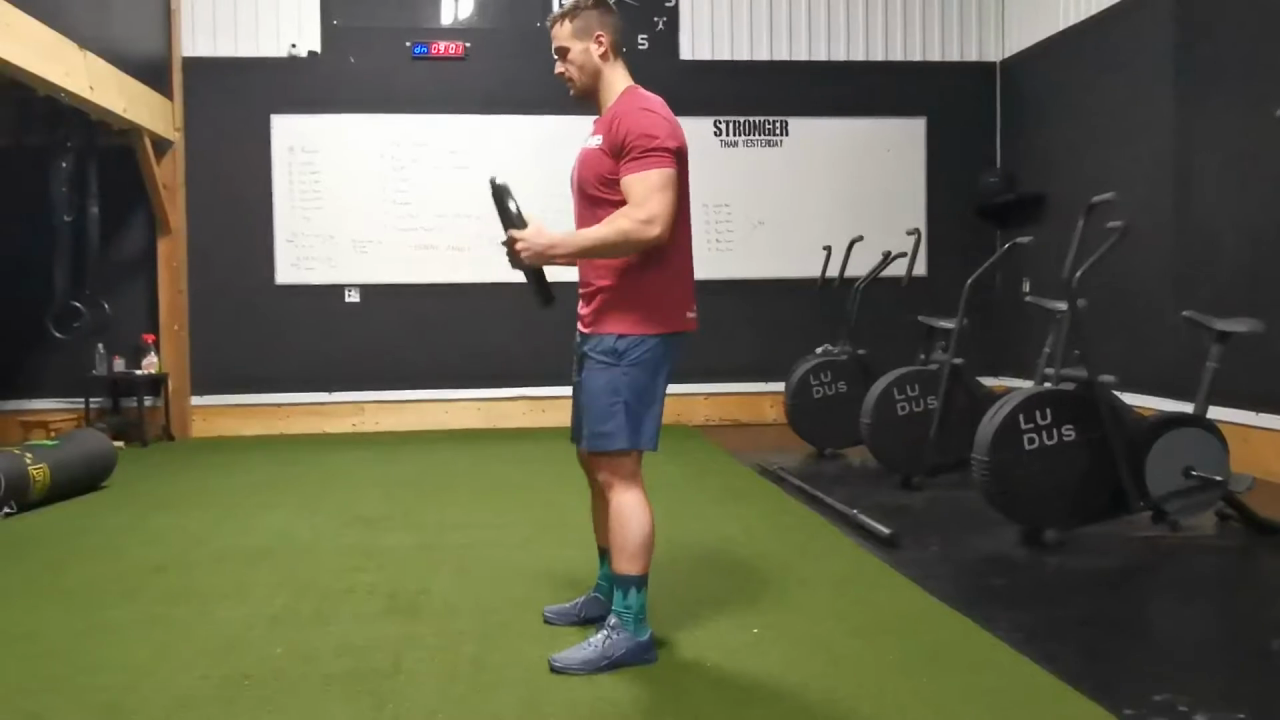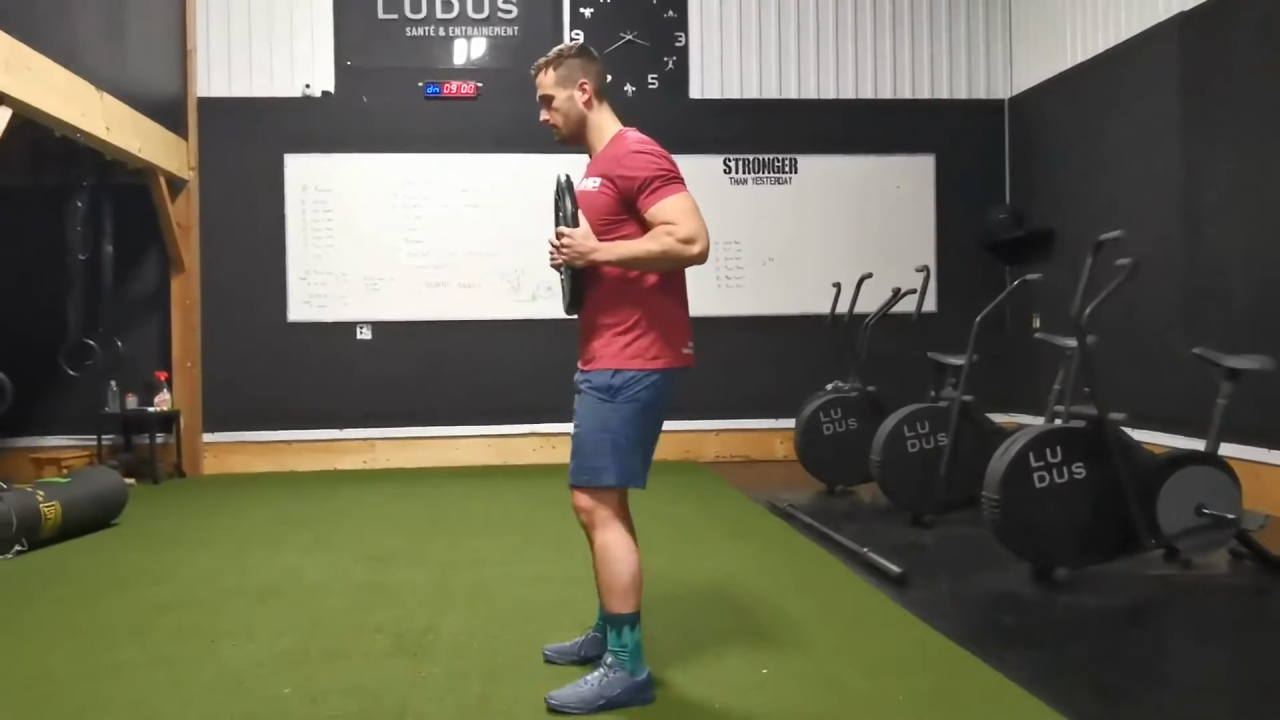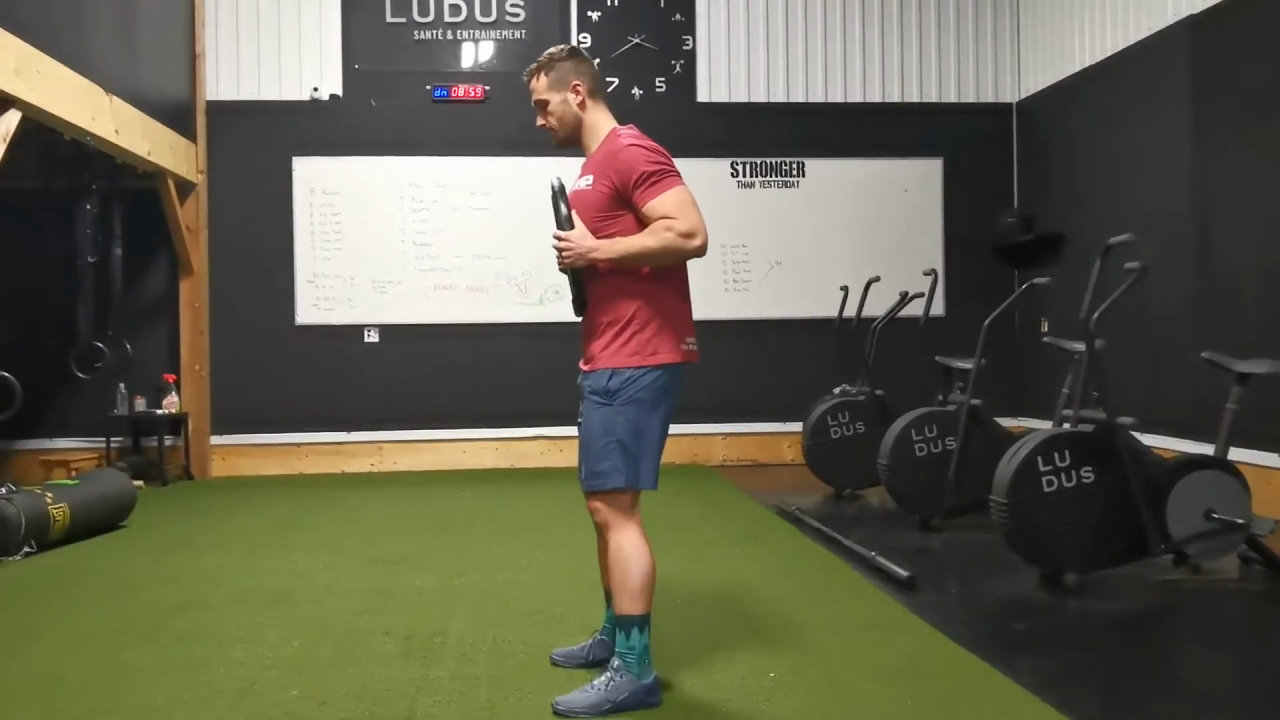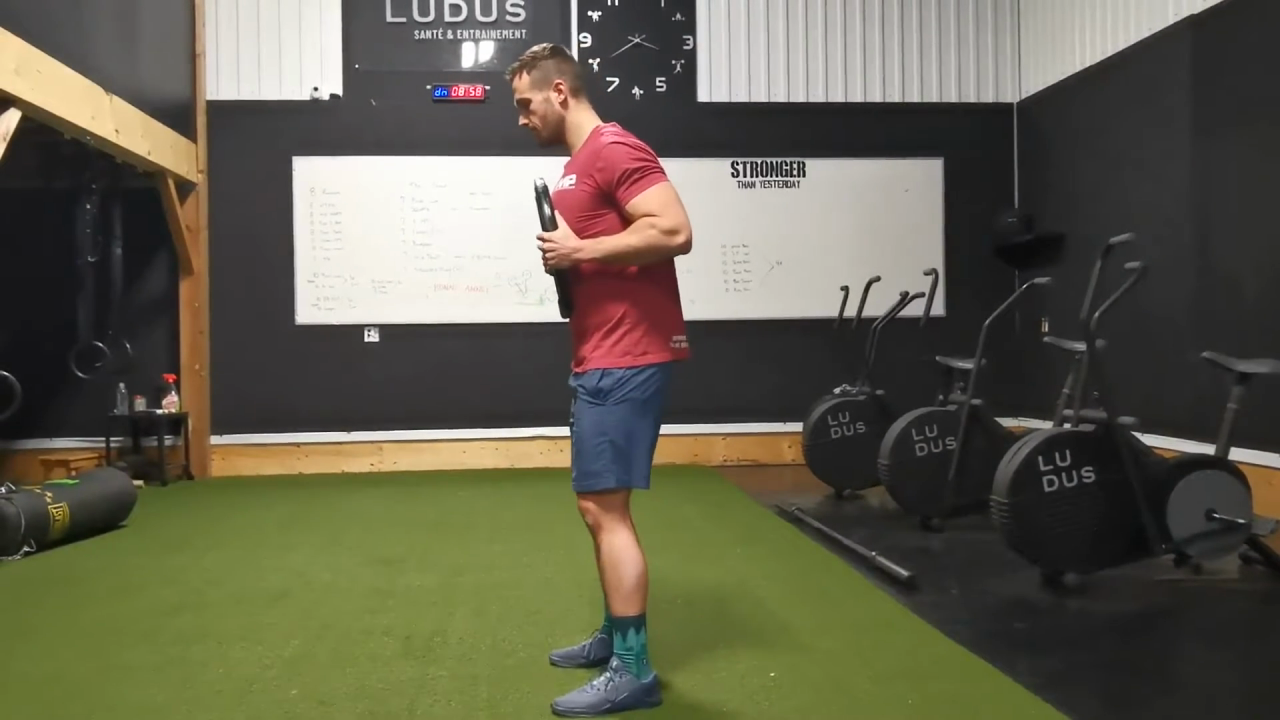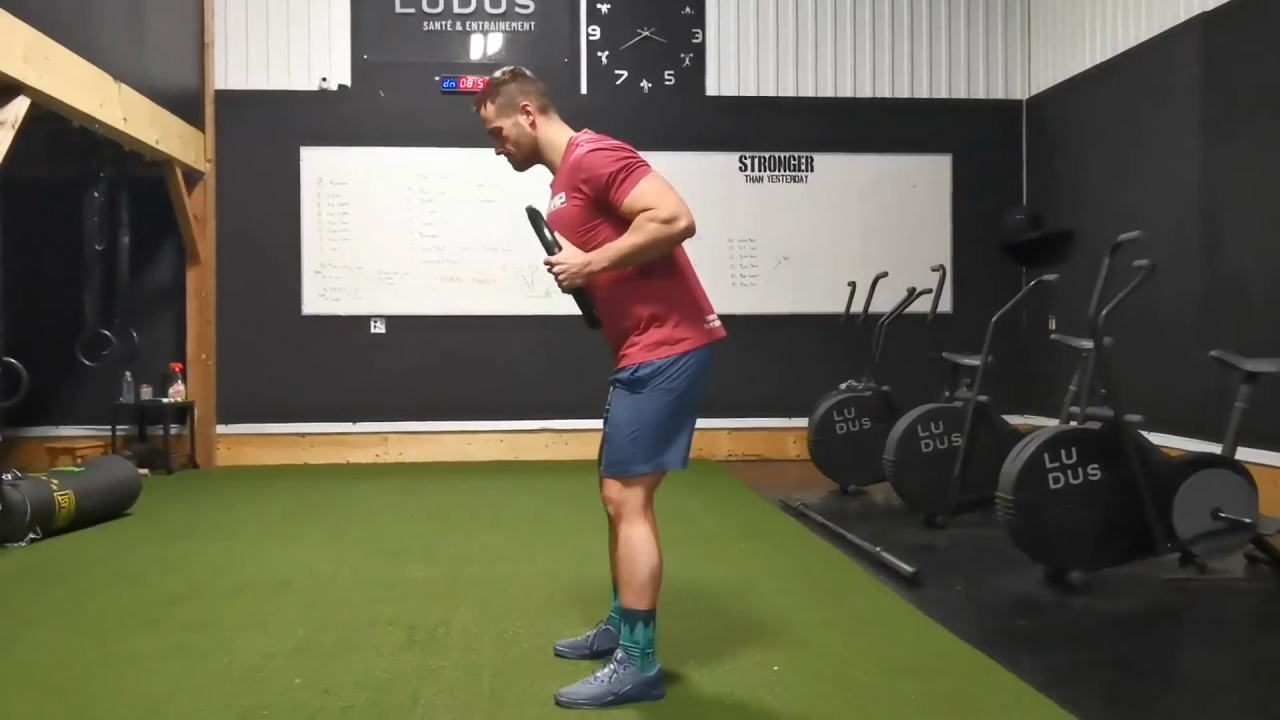
dt=1s
person 1, frame 1
left shoulder: (641, 118)
right shoulder: (608, 123)
left elbow: (649, 224)
left wrist: (556, 244)
right wrist: (558, 248)
left hip: (636, 327)
right hip: (605, 322)
left knee: (618, 470)
right knee: (597, 461)
left ankle: (630, 627)
right ankle: (610, 590)
person 1, frame 2
left shoulder: (635, 157)
right shoulder: (598, 167)
left elbow: (691, 241)
left wrist: (599, 252)
right wrist: (578, 257)
left hip: (634, 361)
right hip: (605, 359)
left knee: (598, 504)
right knee: (596, 501)
right ankle: (607, 632)
person 1, frame 3
left shoulder: (631, 152)
right shoulder: (595, 165)
left elbow: (689, 234)
left wrist: (596, 250)
right wrist: (579, 255)
left hip: (637, 359)
right hip: (611, 357)
left knee: (612, 506)
right knee: (606, 502)
right ankle: (615, 635)
person 1, frame 4
left shoulder: (615, 151)
right shoulder: (579, 164)
left elbow: (674, 231)
left wrist: (581, 251)
right wrist: (565, 254)
left hip: (626, 358)
right hip: (600, 357)
left knee: (604, 508)
right knee: (601, 504)
right ankle: (614, 636)
person 1, frame 5
left shoulder: (594, 157)
right shoulder: (566, 182)
left elbow: (675, 220)
left wrist: (590, 264)
right wrist: (578, 270)
left hip: (667, 348)
right hip: (643, 351)
left knee: (627, 498)
right knee: (619, 495)
left ankle: (637, 663)
right ankle: (620, 626)
